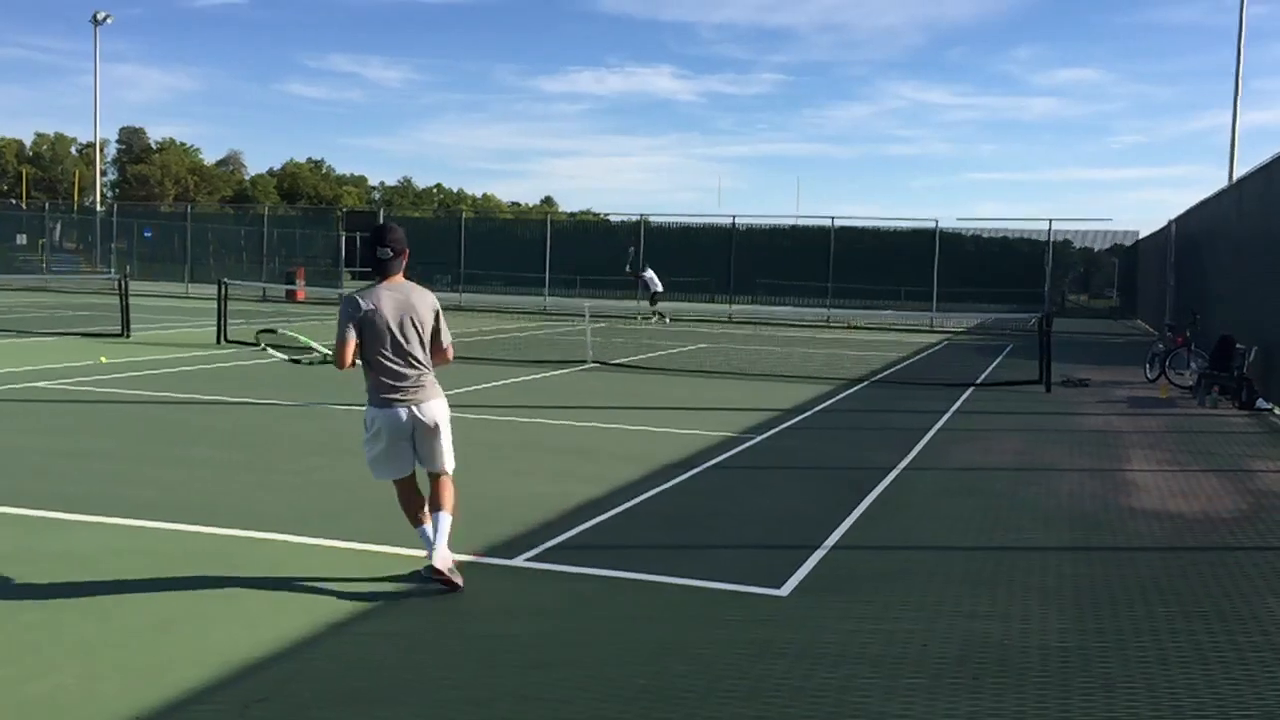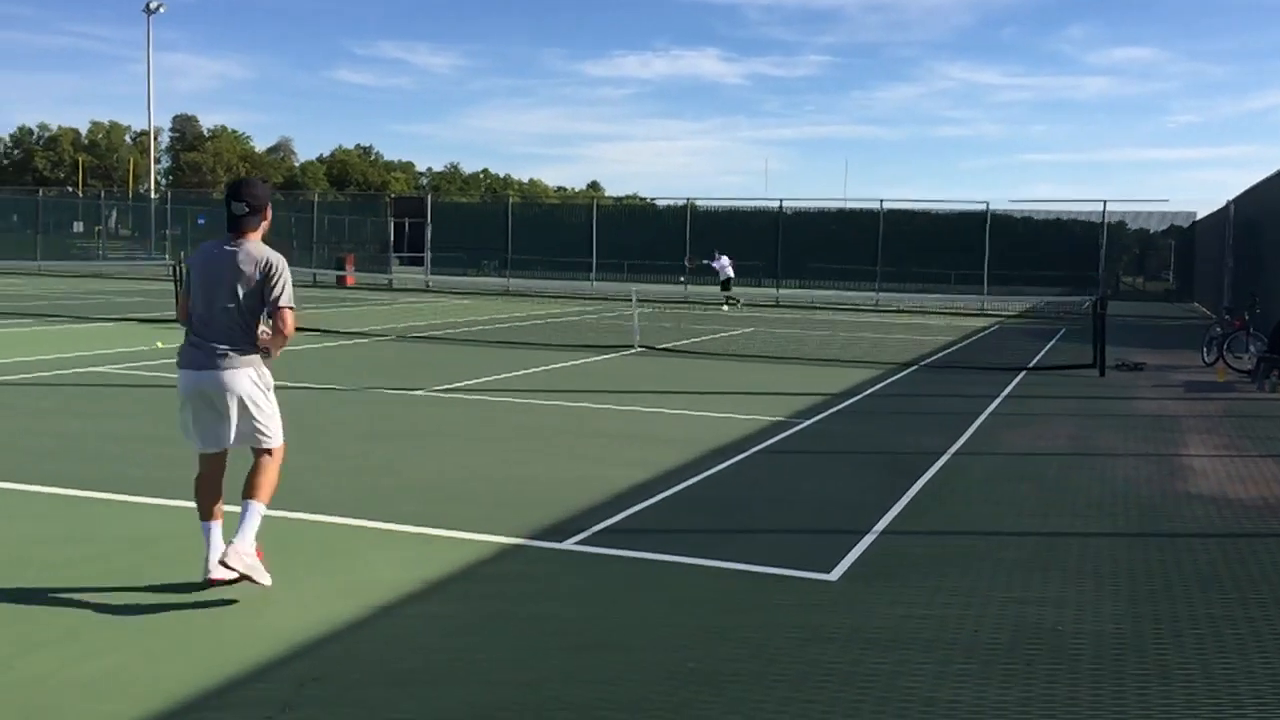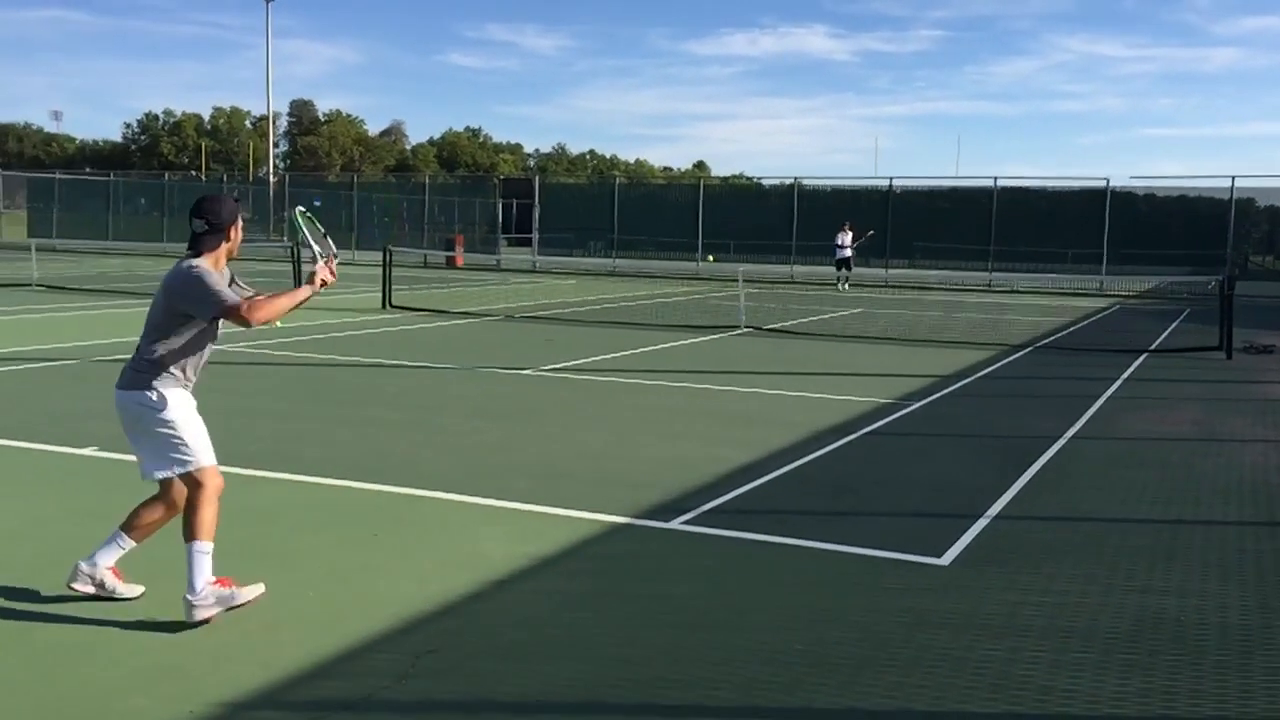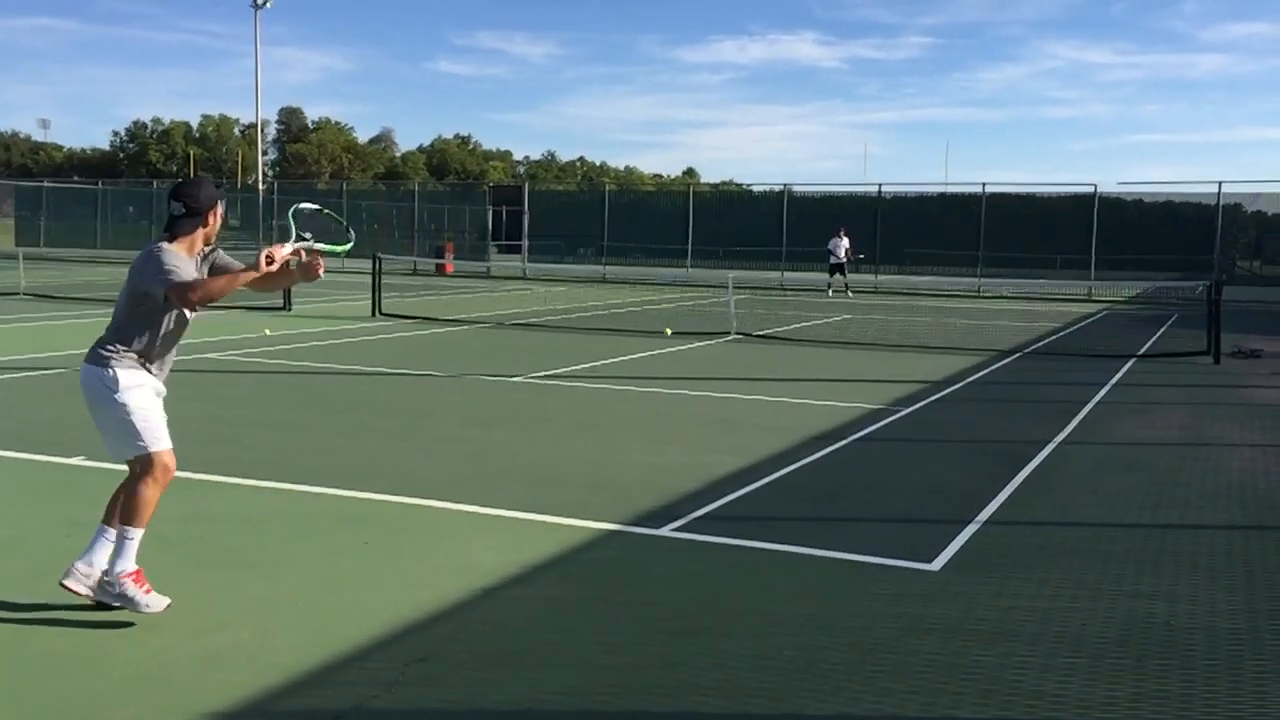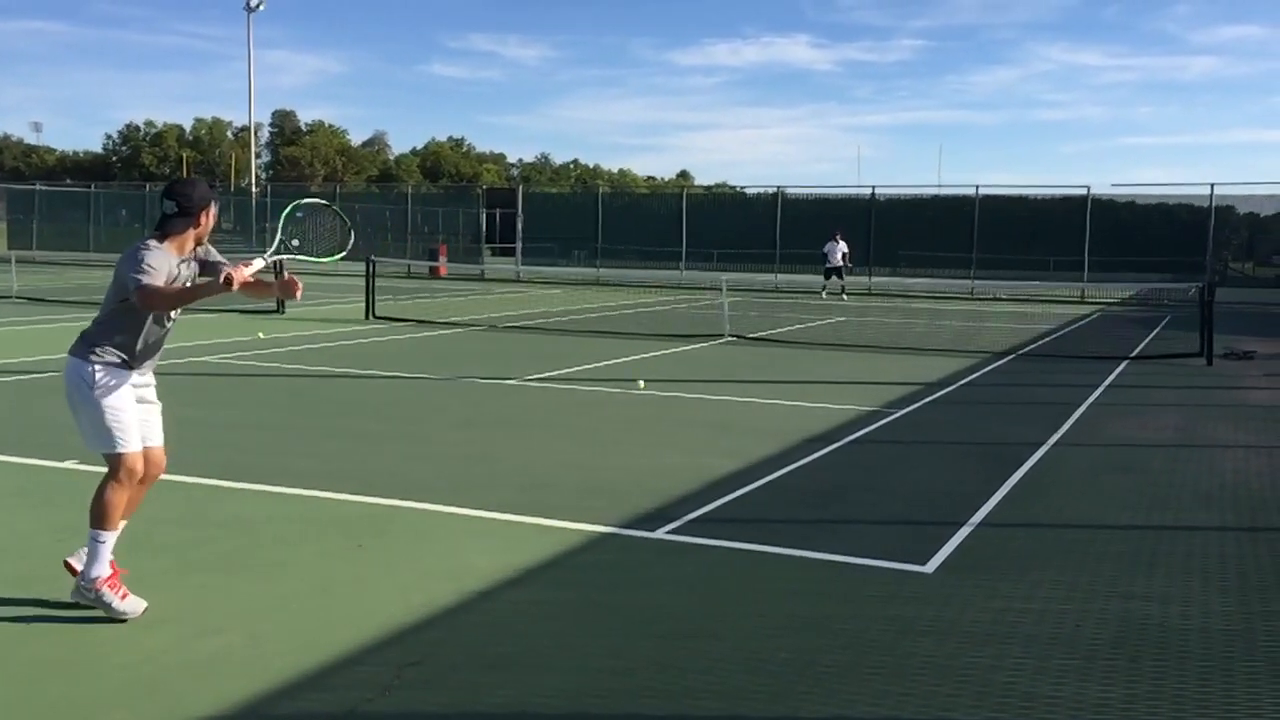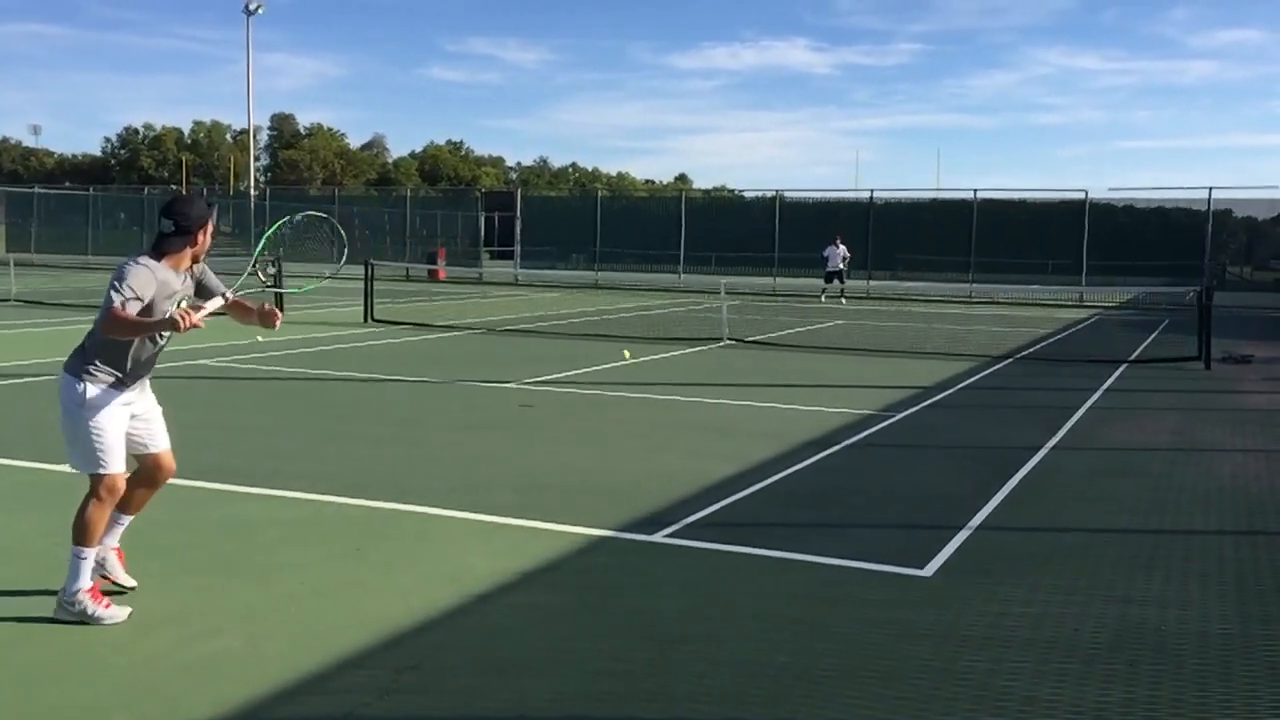
dt=0.7s
person 1, frame 1
left shoulder: (361, 301)
right shoulder: (427, 298)
left elbow: (343, 361)
right elbow: (445, 356)
left wrist: (364, 356)
left hip: (386, 407)
right hip: (429, 401)
left knee: (404, 483)
right knee: (441, 478)
left ankle: (438, 554)
right ankle: (440, 556)
person 1, frame 2
left shoulder: (199, 255)
right shoulder: (269, 261)
left elbow: (184, 315)
right elbow: (285, 326)
right wrist: (269, 347)
left hip: (192, 370)
right hip: (238, 371)
left knee: (211, 462)
right knee: (270, 452)
left ankle: (214, 559)
right ankle: (243, 545)
person 1, frame 3
left shoulder: (217, 274)
right shoulder: (195, 276)
left elbow: (257, 303)
right elbow: (250, 315)
left wrist: (308, 286)
right wrist: (308, 288)
left hip: (147, 393)
right hip: (154, 393)
left knee: (174, 496)
right knee: (207, 482)
left ankle: (96, 568)
right ankle: (202, 590)
person 1, frame 4
left shoulder: (205, 254)
right shoulder: (161, 258)
left elbow: (256, 282)
right elbow: (190, 295)
left wrist: (296, 274)
right wrist: (251, 271)
left hip: (140, 377)
right hip: (114, 374)
left knee: (145, 471)
right knee: (159, 467)
left ankle: (90, 569)
right ankle: (120, 574)
person 1, frame 5
left shoulder: (198, 252)
right shoulder: (147, 256)
left elbow: (244, 282)
right elbow: (149, 300)
left wrist: (277, 288)
right wrist: (212, 288)
left hip: (135, 373)
right hip: (97, 371)
left knee: (152, 466)
right knee: (127, 468)
left ankle: (91, 558)
right ankle: (94, 578)
person 1, frame 6
left shoulder: (194, 271)
right shoulder: (141, 272)
left elbow: (231, 305)
right elbow: (110, 322)
left wrist: (258, 314)
right wrist: (161, 323)
left hip: (132, 386)
right hip: (93, 385)
left knee: (159, 467)
right knee: (108, 485)
left ankle: (105, 547)
right ankle: (75, 594)
